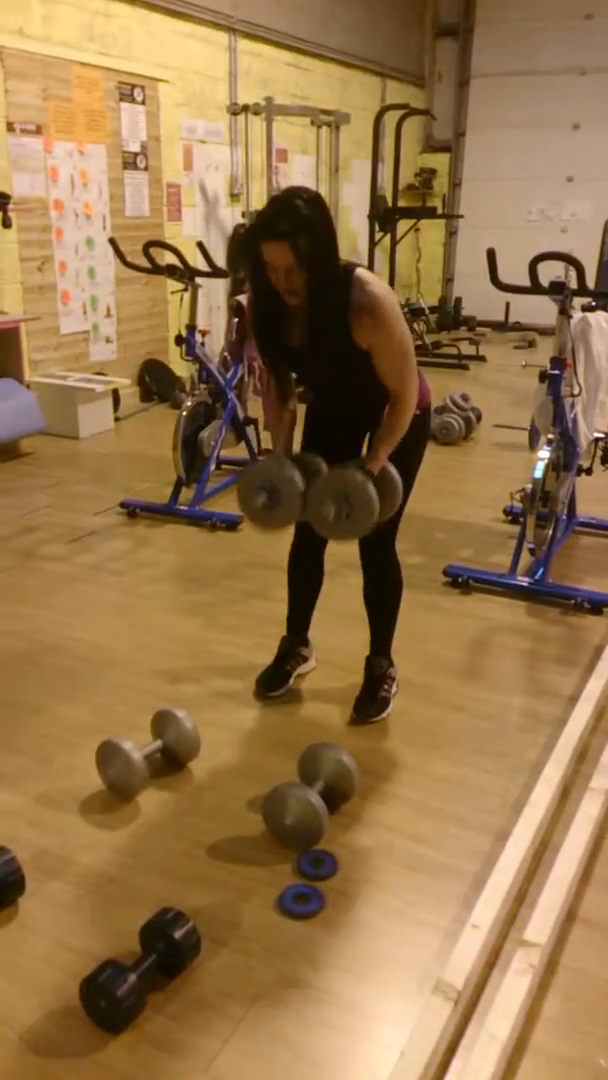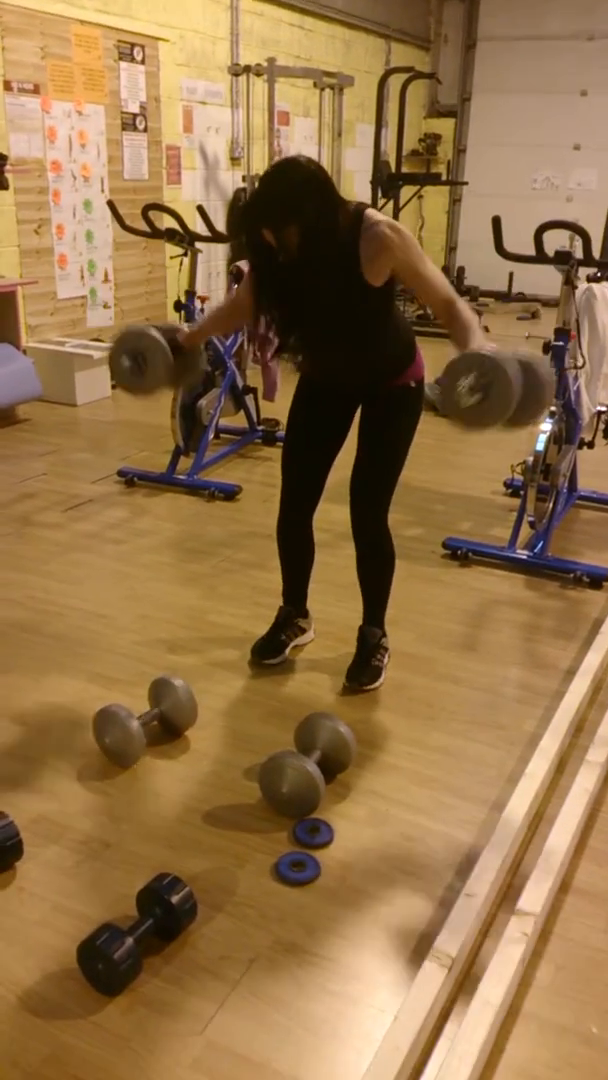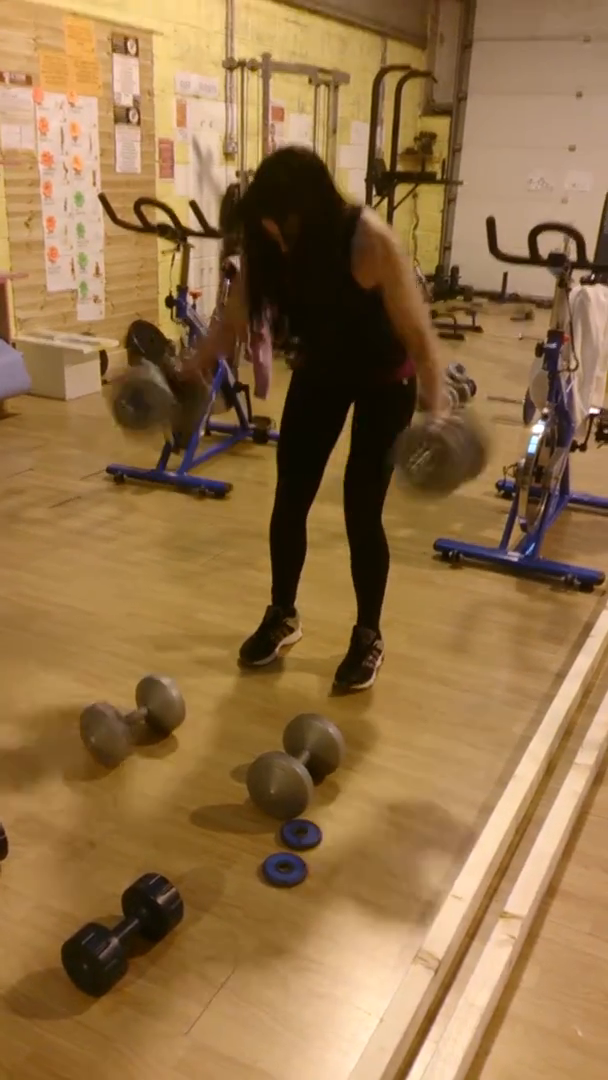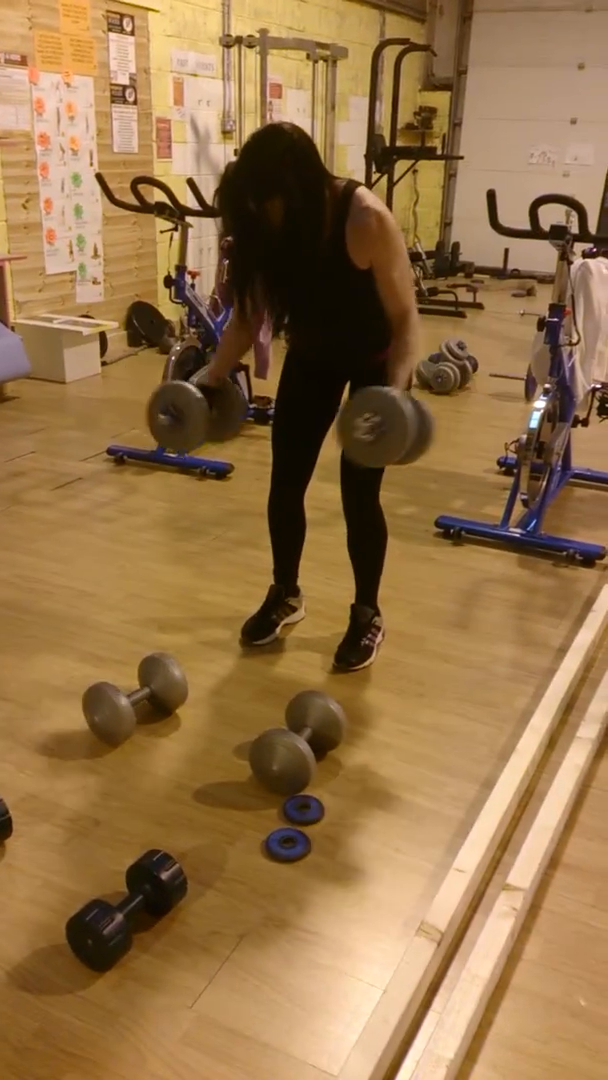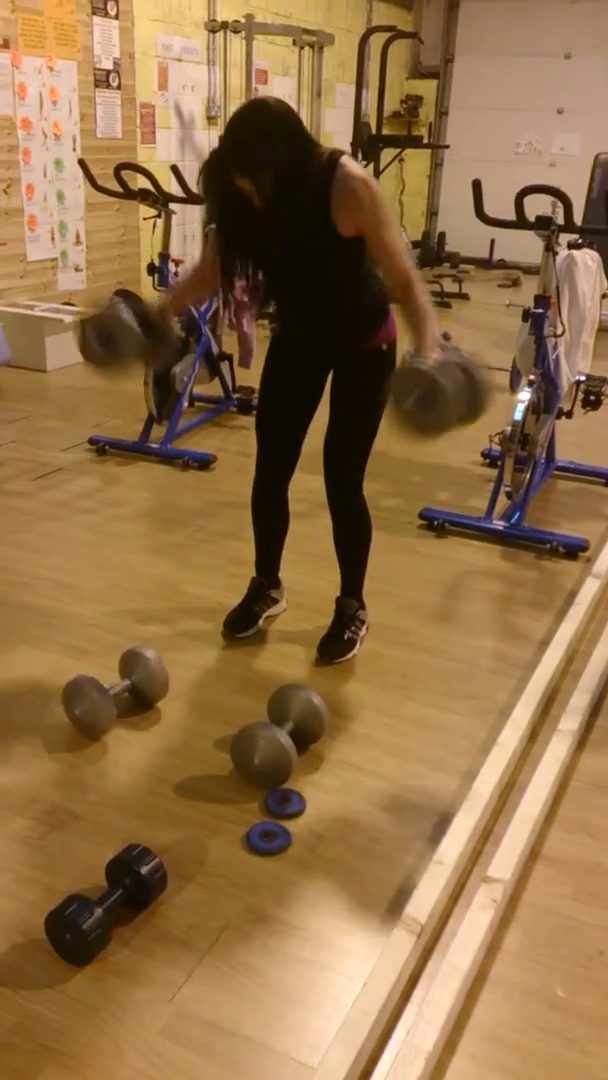
dt=1s
person 1, frame 1
left shoulder: (368, 301)
right shoulder: (264, 305)
left elbow: (403, 395)
right elbow: (278, 385)
left wrist: (372, 463)
right wrist: (282, 454)
left hip: (396, 412)
right hip: (330, 412)
left knee: (376, 539)
right knee: (307, 530)
left ankle: (381, 666)
right ankle: (296, 646)
person 1, frame 2
left shoulder: (378, 238)
right shoulder: (279, 248)
left elbow: (447, 304)
right elbow: (246, 303)
left wrist: (479, 352)
right wrist: (188, 337)
left hip: (390, 384)
right hip: (323, 379)
left knee: (367, 513)
right knee: (294, 504)
left ankle: (375, 636)
right ankle: (294, 616)
person 1, frame 3
left shoulder: (370, 242)
right shoulder: (269, 241)
left elbow: (419, 334)
right elbow: (236, 317)
left wrist: (436, 410)
right wrist: (191, 372)
left hip: (385, 380)
right hip: (318, 373)
left knee: (361, 511)
right knee: (290, 499)
left ankle: (368, 636)
right ankle: (282, 616)
person 1, frame 4
left shoulder: (366, 220)
right shoulder: (263, 225)
left elbow: (404, 318)
right elbow: (249, 309)
left wrist: (395, 393)
right wrist: (214, 377)
left hip: (375, 360)
right hip: (310, 357)
left knee: (358, 492)
right knee: (285, 482)
left ankle: (367, 614)
right ankle: (284, 595)
person 1, frame 5
left shoulder: (348, 186)
right shoulder: (246, 194)
left elbow: (405, 277)
right elbow: (218, 264)
left wrist: (428, 350)
right wrist: (162, 310)
left hip: (362, 344)
right hip: (295, 339)
left knee: (342, 478)
right knee: (270, 470)
left ankle: (352, 606)
right ankle: (266, 586)
